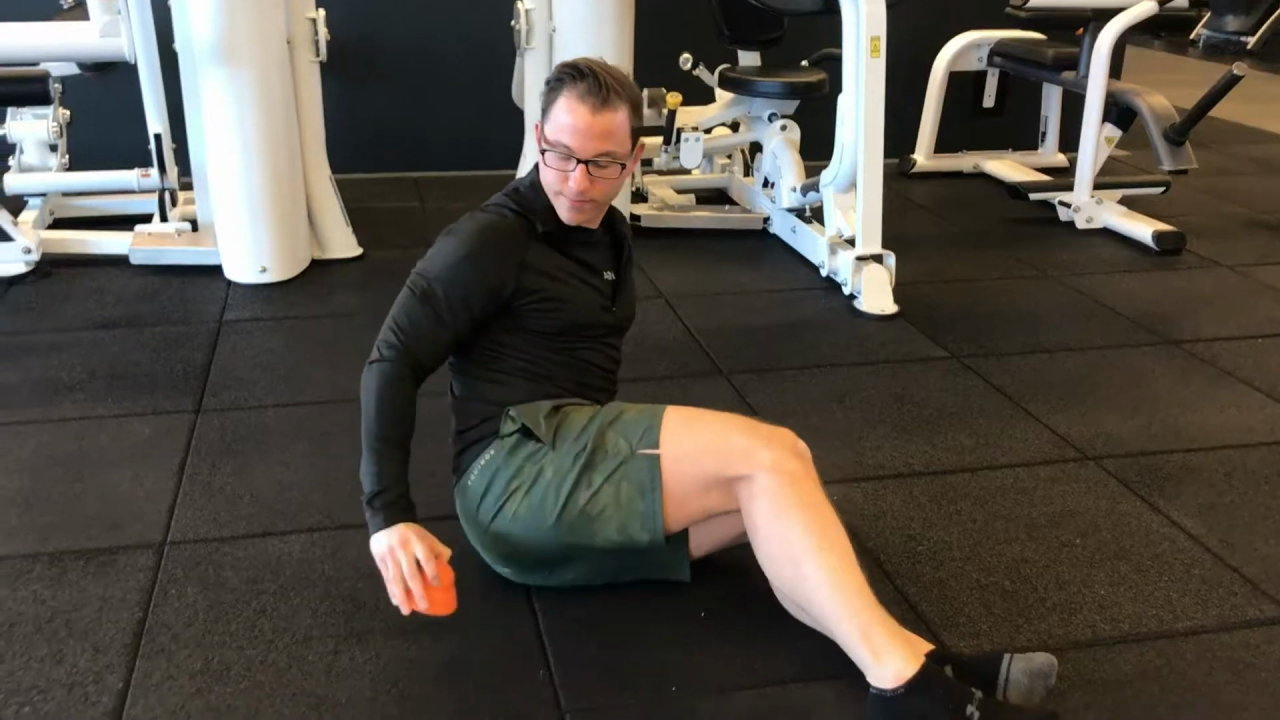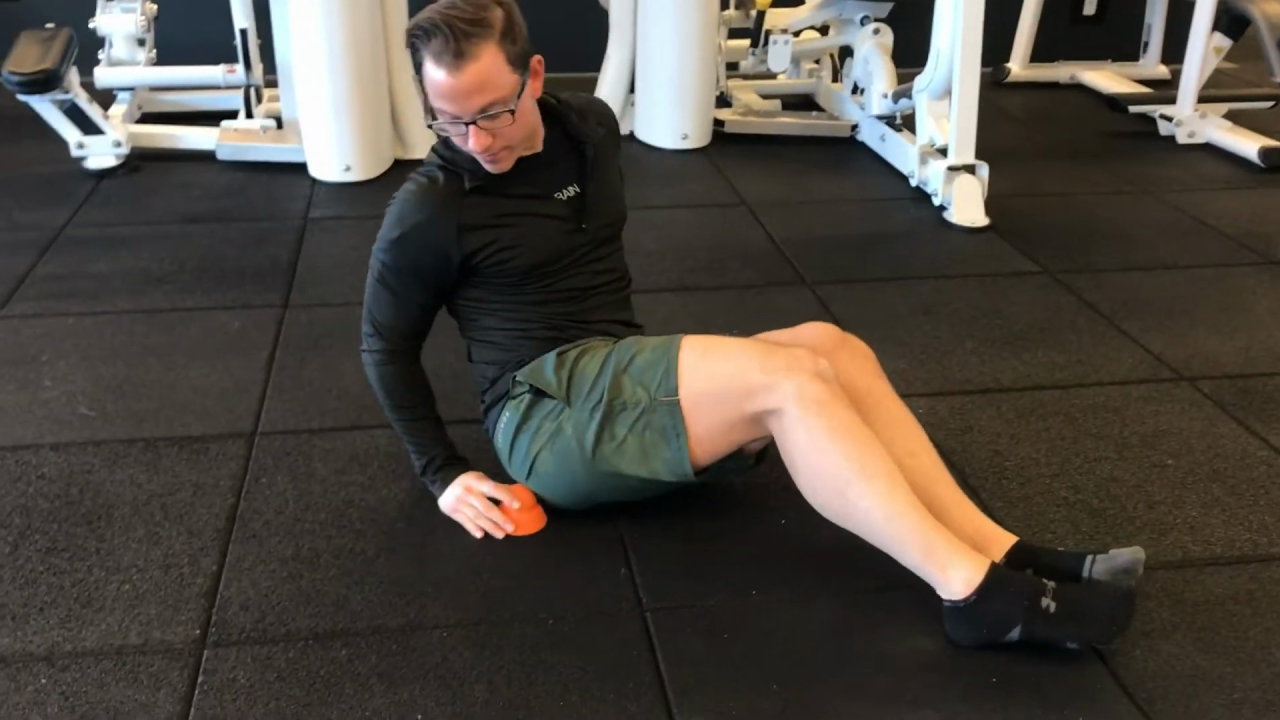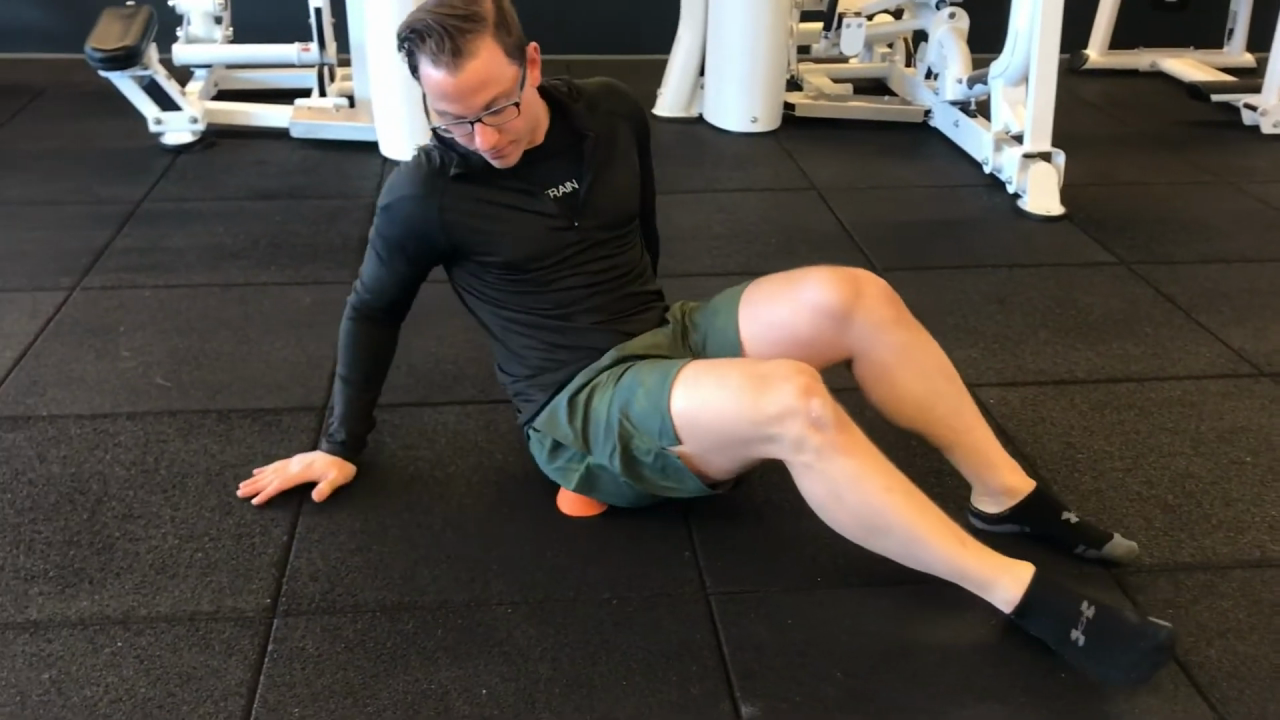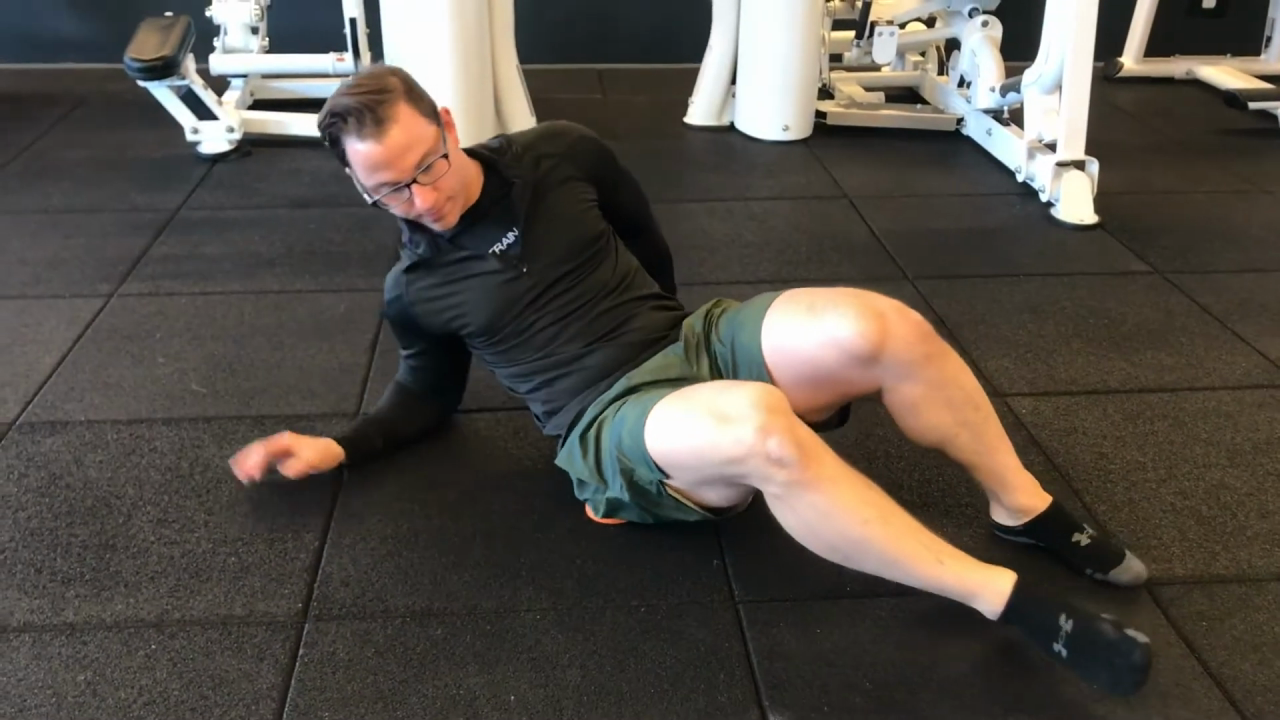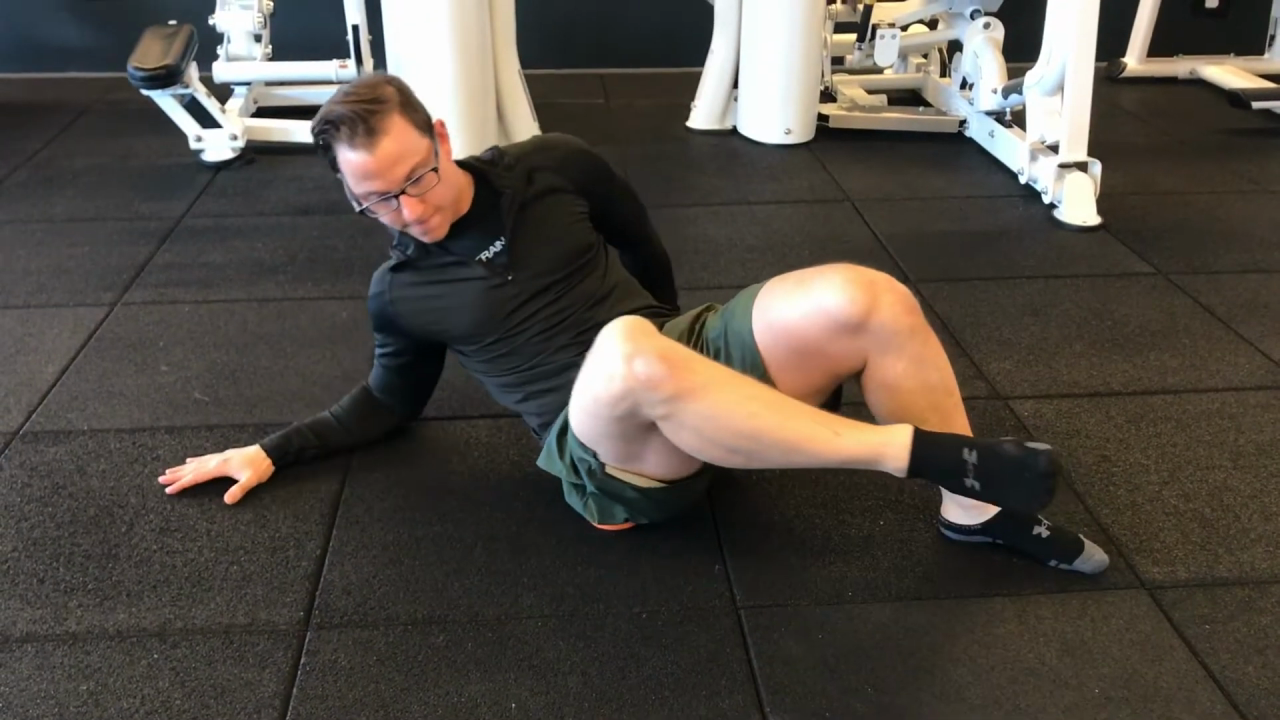
dt=1s
person 1, frame 1
left shoulder: (608, 234)
right shoulder: (488, 242)
right elbow: (391, 366)
right wrist: (388, 515)
left hip: (574, 485)
right hip: (517, 476)
left knee: (773, 485)
right knee: (767, 457)
left ankle: (910, 663)
person 1, frame 2
left shoulder: (589, 125)
right shoulder: (428, 210)
right elbow: (386, 346)
right wrist: (444, 473)
left hip: (623, 386)
right hip: (548, 414)
left knee: (833, 351)
right knee: (792, 376)
left ankle: (1000, 556)
right ankle: (975, 592)
person 1, frame 3
left shoulder: (610, 112)
right shoulder: (423, 196)
right elbow: (371, 313)
right wrist: (341, 445)
left hip: (672, 336)
right hip: (583, 410)
left knee: (852, 297)
right knee: (794, 398)
left ankle: (1008, 497)
right ankle: (1028, 598)
person 1, frame 4
left shoulder: (557, 155)
right shoulder: (415, 290)
right elbow: (428, 398)
right wrist: (334, 449)
left hip: (703, 341)
right hip: (615, 432)
left knee: (881, 330)
right knee: (759, 425)
left ankle: (1024, 510)
right ankle: (1012, 601)
person 1, frame 5
left shoulder: (552, 166)
right shoulder: (400, 293)
right elbow: (388, 403)
right wrist: (269, 452)
left hip: (695, 349)
right hip: (612, 454)
left knee: (864, 299)
right knee: (629, 350)
left ankle: (978, 510)
right ankle: (921, 452)
